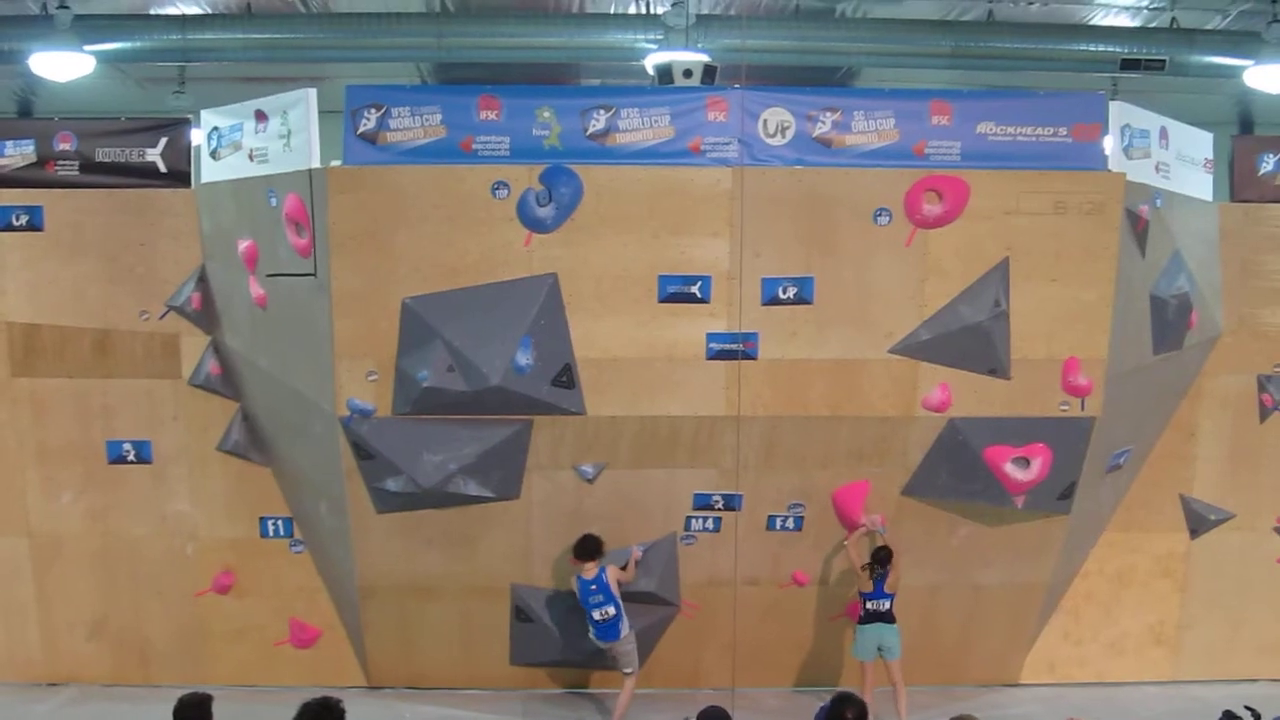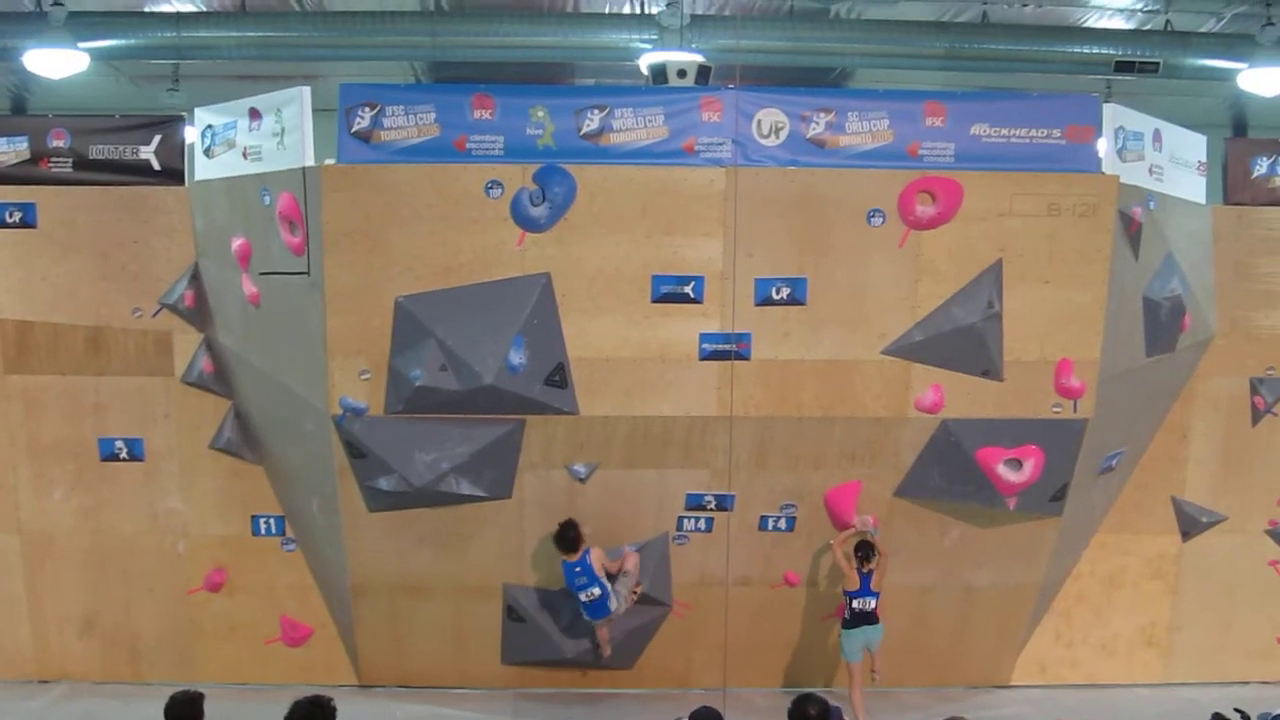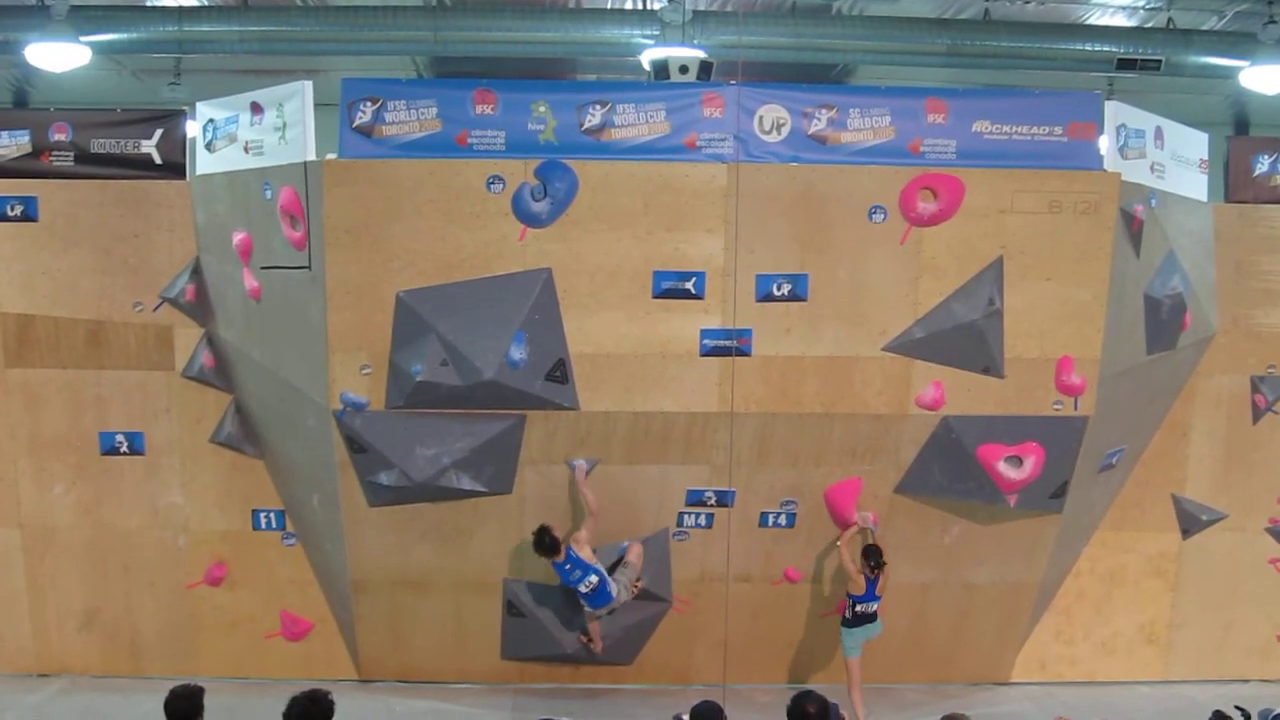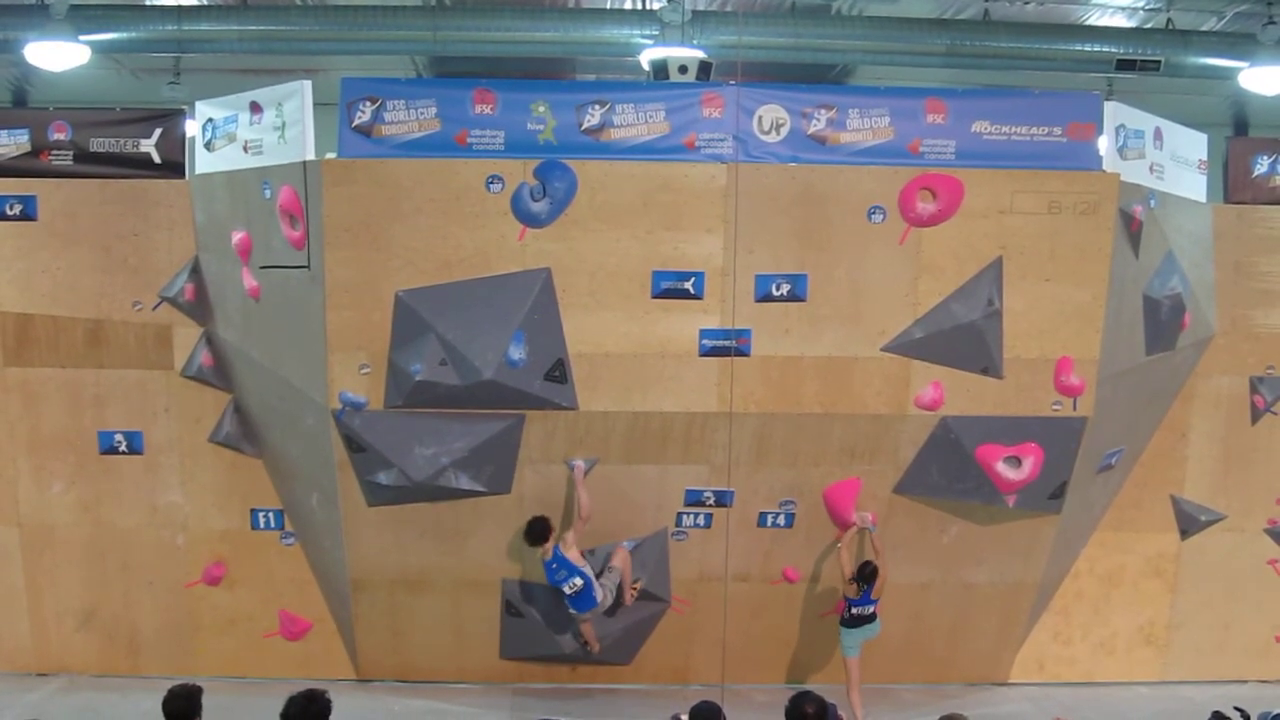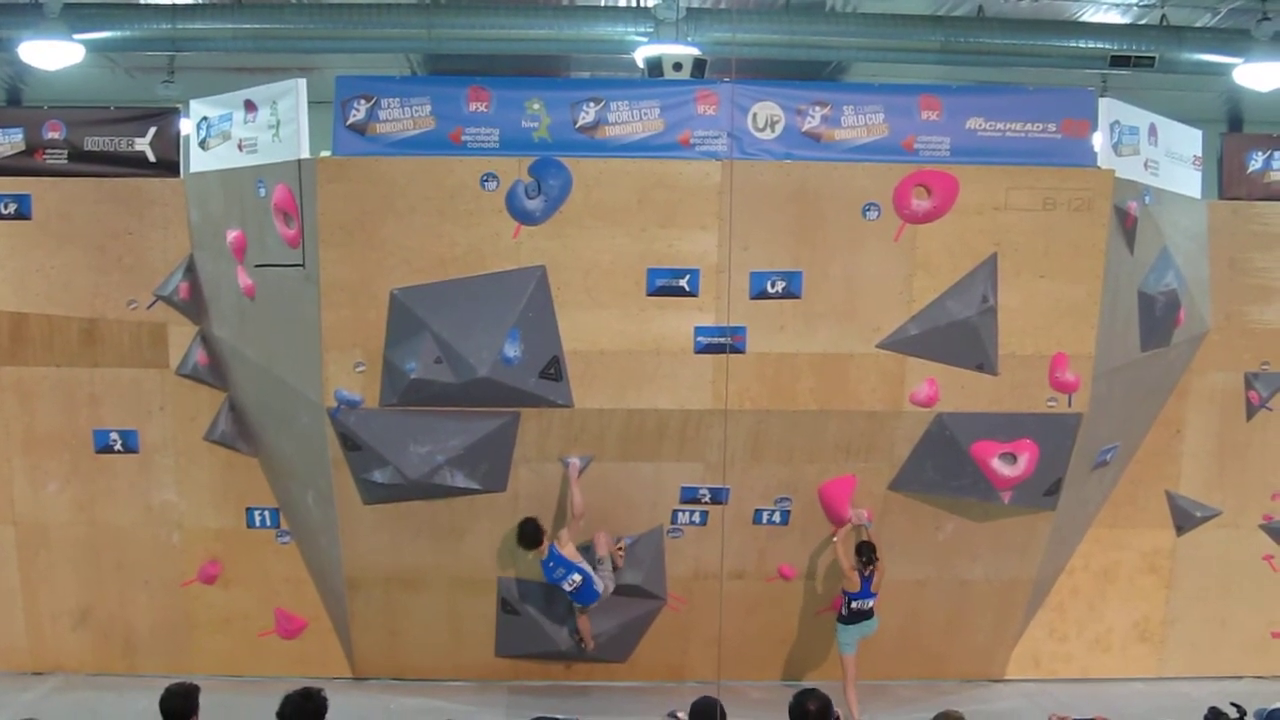
dt=1s
person 1, frame 1
left shoulder: (864, 576)
right shoulder: (893, 577)
left elbow: (850, 545)
right elbow: (893, 556)
left wrist: (866, 528)
right wrist: (880, 533)
left hip: (866, 630)
right hip: (889, 630)
left knee: (867, 681)
right knee: (897, 681)
person 1, frame 2
left shoulder: (850, 574)
right shoulder: (878, 576)
left elbow: (836, 544)
right elbow: (883, 554)
left wrist: (856, 529)
right wrist: (869, 534)
left hip: (851, 632)
right hip: (874, 629)
left knee: (855, 682)
right ankle: (875, 672)
person 1, frame 3
left shoulder: (856, 578)
right shoulder: (882, 579)
left elbow: (842, 544)
right elbow: (877, 553)
left wrist: (858, 526)
right wrist: (870, 530)
left hip: (852, 632)
right hip: (874, 628)
left knee: (854, 682)
person 1, frame 4
left shoulder: (850, 583)
right shoulder: (879, 583)
left elbow: (843, 546)
right elbow: (878, 553)
left wrist: (856, 526)
right wrist: (870, 529)
left hip: (851, 633)
right hip: (872, 628)
left knee: (853, 682)
person 1, frame 5
left shoulder: (851, 576)
right shoulder: (878, 575)
left elbow: (838, 541)
right elbow: (871, 548)
left wrist: (851, 524)
right wrist: (864, 526)
left hip: (848, 629)
right hip: (870, 625)
left knee: (849, 678)
person 2, frame 1
left shoulder: (576, 582)
right shoulder: (610, 571)
right elbow: (628, 577)
right wrist: (633, 558)
left hip: (599, 639)
right hip: (621, 636)
right knee: (630, 679)
person 2, frame 2
left shoulder: (564, 566)
right shoulder: (595, 553)
right elbow: (614, 569)
right wrist: (624, 557)
left hip: (593, 617)
right hip: (614, 608)
right knee: (632, 556)
left ankle: (604, 649)
right ankle: (629, 598)
person 2, frame 3
left shoulder: (555, 565)
right shoulder: (578, 545)
right elbow: (593, 511)
right wrist: (580, 481)
left hip: (595, 609)
right hip: (616, 594)
left knee: (591, 616)
right knee: (635, 547)
left ankle: (596, 644)
right ankle: (630, 589)
person 2, frame 4
left shoulder: (546, 564)
right shoulder: (565, 546)
right elbow: (584, 516)
right wrist: (578, 480)
left hip: (579, 610)
right hip: (601, 598)
left knee: (583, 619)
right knee: (621, 550)
left ankle: (593, 646)
right ankle: (628, 594)
person 2, frame 5
left shoulder: (544, 565)
right shoulder: (561, 544)
right elbow: (578, 514)
right wrist: (573, 478)
left hip: (582, 600)
right hip: (602, 586)
left knee: (580, 614)
right knee: (600, 536)
left ankle: (588, 644)
right ankle: (618, 561)
